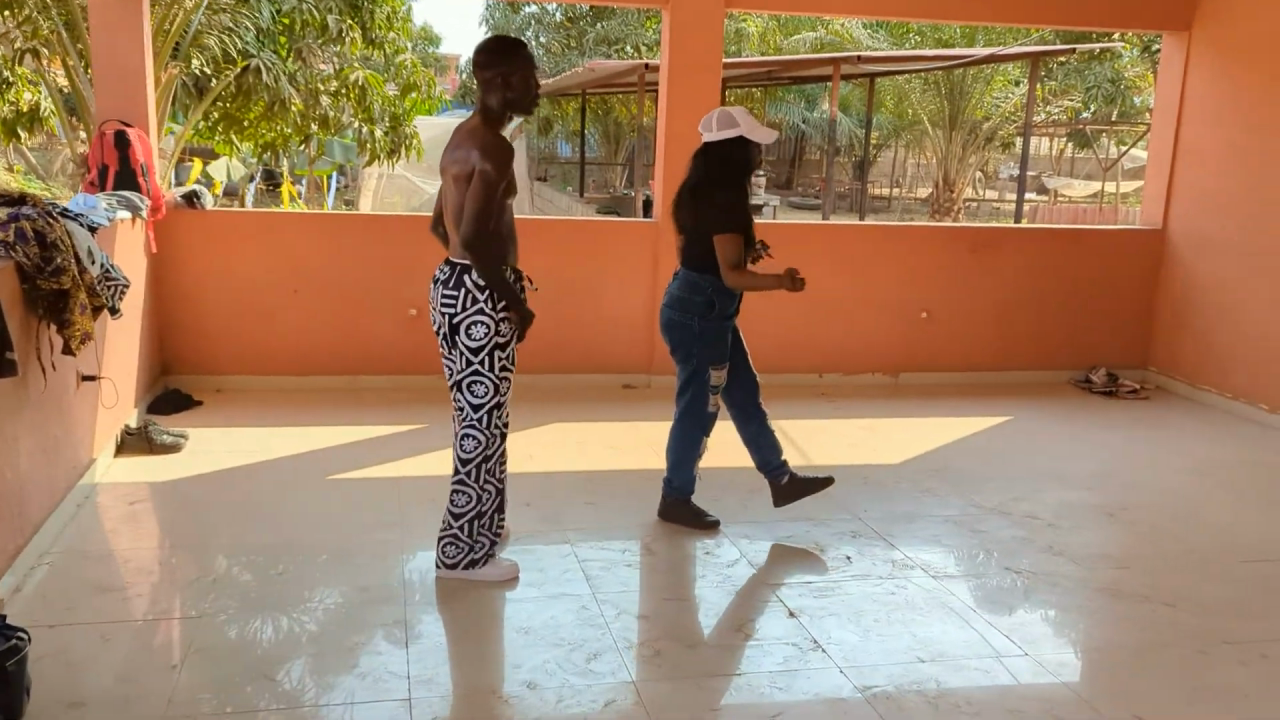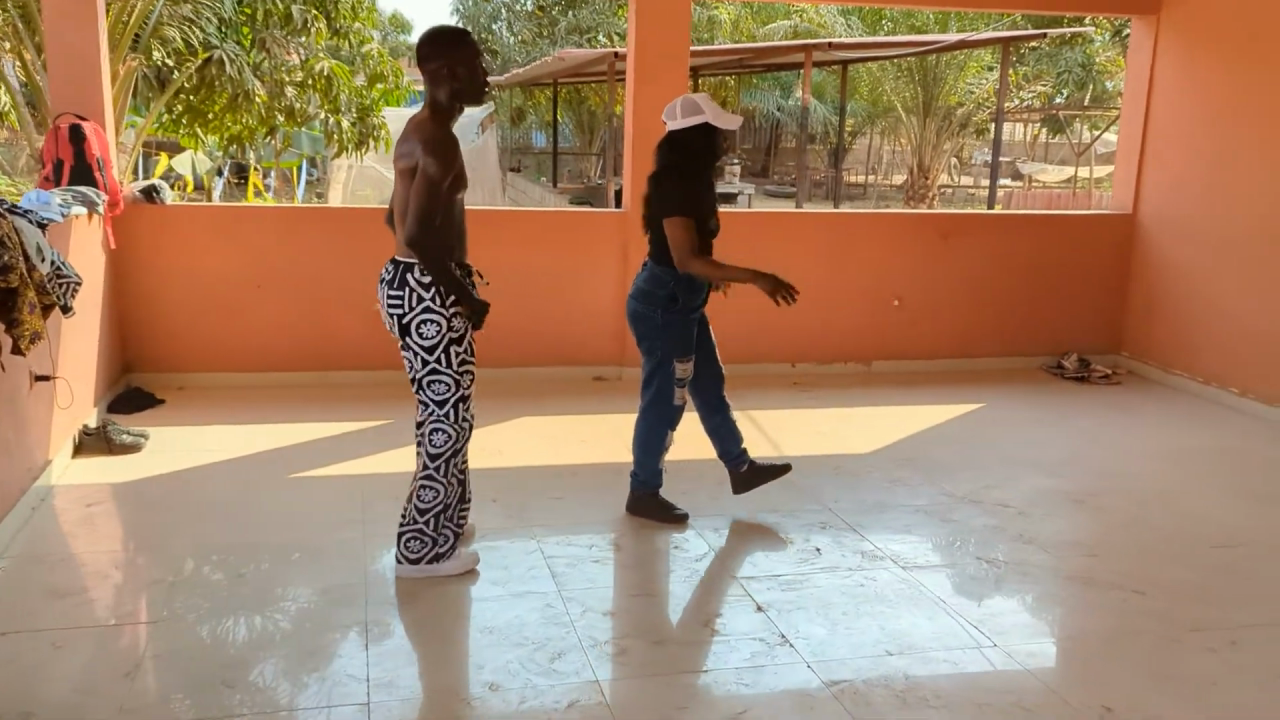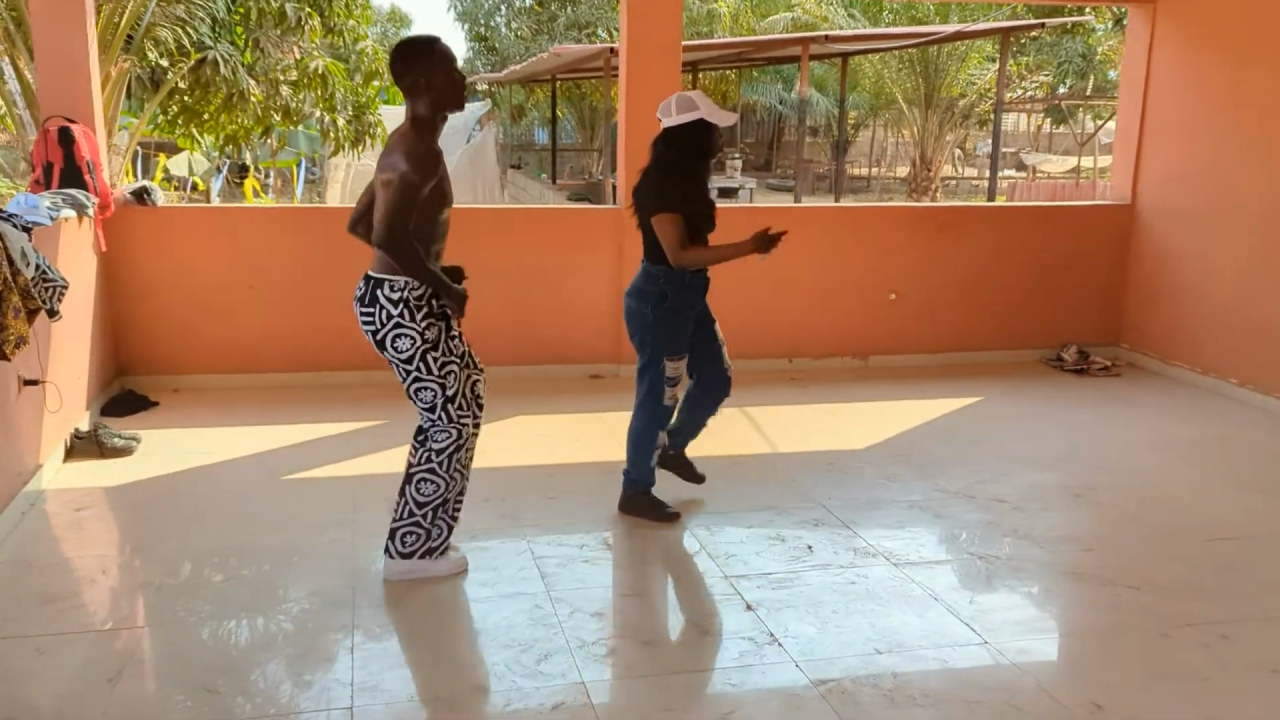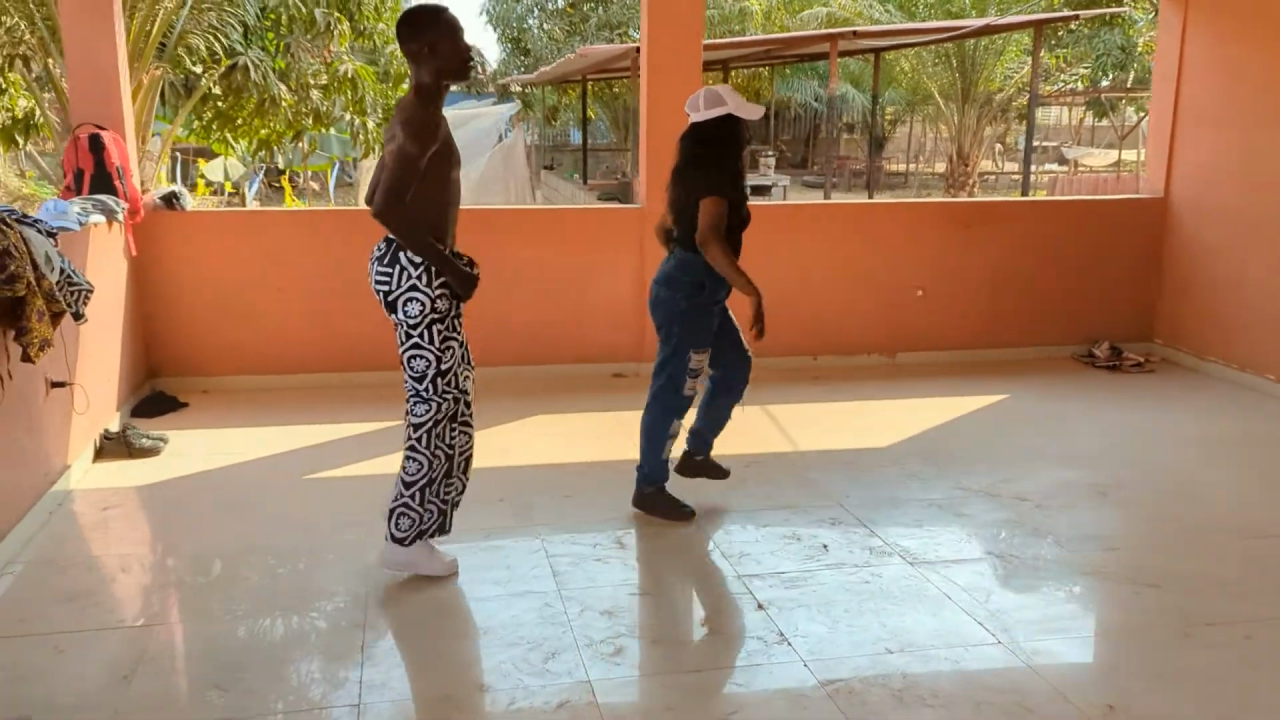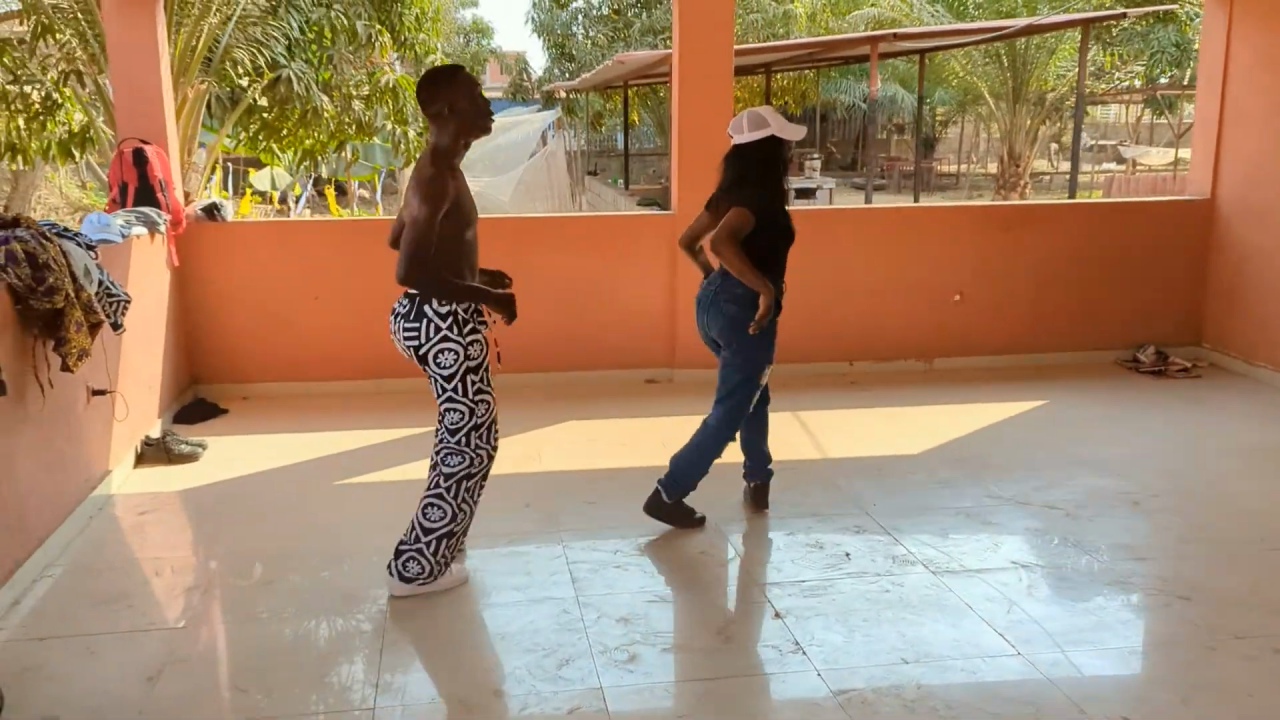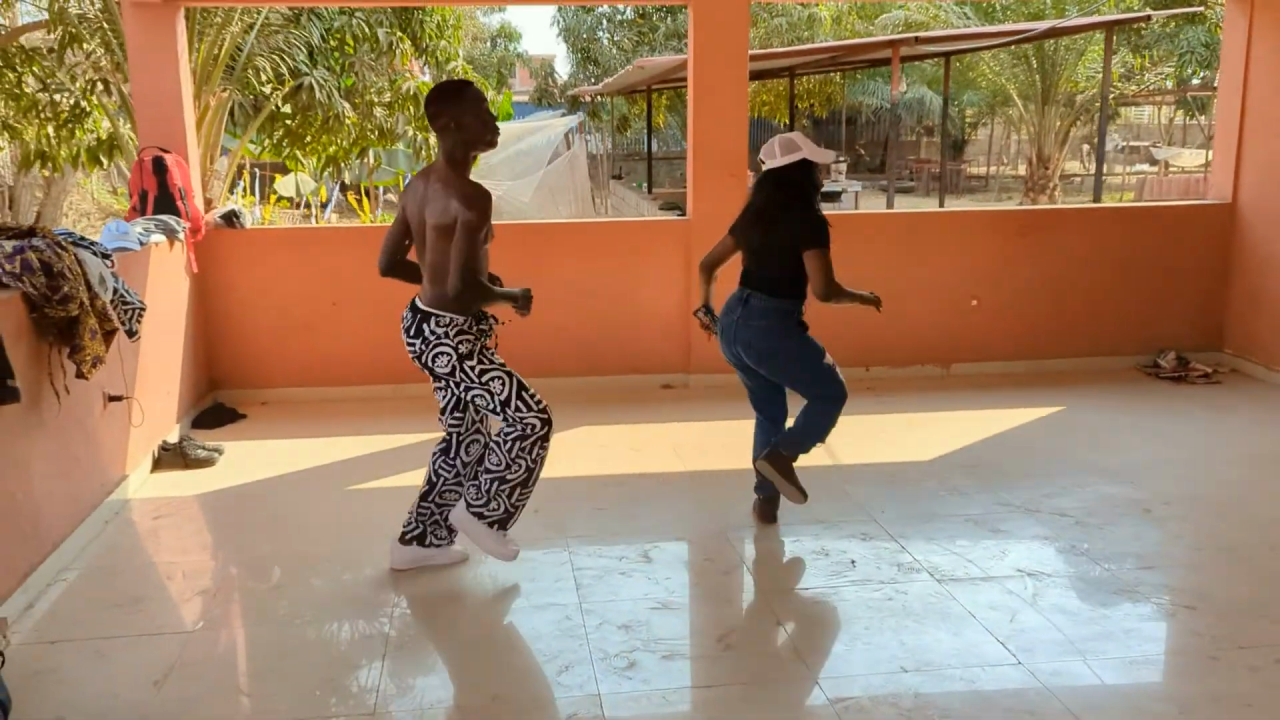
dt=0.2s
person 1, frame 1
left shoulder: (463, 137)
right shoulder: (493, 148)
left elbow: (439, 224)
right elbow: (473, 238)
right wrist: (513, 301)
left hip: (456, 285)
right hip: (478, 295)
left knee: (479, 419)
right knee: (483, 424)
left ankle: (478, 527)
right ankle: (464, 553)
person 1, frame 2
left shoulder: (420, 131)
right shoulder: (437, 141)
right elbow: (417, 235)
left wrist: (457, 282)
right wrist: (467, 296)
left hip: (414, 286)
right hip: (425, 292)
left knee: (442, 411)
right knee: (450, 418)
left ankle: (437, 522)
right ankle: (423, 549)
person 1, frame 3
left shoulder: (407, 145)
right shoulder: (419, 152)
left elbow: (358, 223)
right elbow: (388, 237)
right wrist: (441, 288)
left hip: (405, 296)
right hip: (399, 302)
left knee: (467, 386)
right knee: (444, 420)
left ankle: (424, 511)
right ankle: (411, 550)
person 1, frame 4
left shoulder: (421, 114)
right shoulder: (420, 118)
left elbow: (380, 200)
right elbow: (383, 206)
left wrist: (444, 253)
right wrist: (449, 262)
left hip: (421, 272)
right hip: (417, 276)
left knee: (451, 396)
right knee: (435, 404)
left ankle: (422, 516)
right ankle: (406, 538)
person 1, frame 5
left shoulder: (436, 172)
right shoulder: (435, 179)
left elbow: (398, 245)
right elbow: (407, 269)
left wrist: (475, 275)
right wrist: (488, 298)
left hip: (433, 319)
right hip: (443, 324)
left knee: (466, 435)
right knee: (472, 447)
left ankle: (426, 553)
right ankle: (413, 572)
person 1, frame 6
left shoulder: (419, 186)
right shoulder: (471, 198)
left elbow: (387, 264)
right elbow: (464, 292)
right wrist: (513, 296)
left hip: (419, 326)
right hip: (452, 335)
left knee: (464, 432)
right knee: (530, 421)
left ankle: (418, 541)
right ankle: (479, 511)
person 2, frame 1
left shoulder: (711, 191)
right shoulder: (722, 198)
right elbow: (732, 275)
left wrist: (751, 254)
right wrist: (782, 283)
left hip: (709, 309)
right hip: (698, 311)
left knee: (744, 393)
right knee: (699, 407)
left ankle: (780, 479)
right ankle: (675, 499)
person 2, frame 2
left shoulder: (690, 182)
right shoulder: (673, 185)
right elbow: (685, 261)
left wrist: (734, 272)
right wrist: (753, 276)
left hip: (681, 302)
right hip: (664, 303)
left knee: (708, 385)
right knee: (665, 399)
left ankle: (741, 467)
right ankle: (643, 494)
person 2, frame 3
left shoulder: (683, 180)
right shoulder: (665, 183)
right elbow: (679, 254)
right wrist: (747, 247)
left hip: (684, 299)
right hip: (660, 301)
left knee: (715, 378)
right knee: (657, 395)
left ankle: (672, 448)
right ankle: (636, 492)
person 2, frame 4
left shoulder: (699, 171)
right shoulder: (715, 175)
left elbow: (667, 231)
right elbow: (708, 240)
right wrist: (751, 289)
left hip: (690, 288)
right hip: (688, 294)
left knee: (737, 366)
right knee: (673, 390)
left ankle: (697, 453)
right ankle: (650, 487)
person 2, frame 5
left shoulder: (734, 190)
right shoulder: (765, 190)
left elbow: (687, 239)
right elbow: (721, 243)
right wrist: (765, 291)
left hip: (715, 301)
right hip: (744, 308)
left knee: (751, 397)
right knee: (732, 410)
left ankle: (757, 483)
right ankle: (668, 495)
person 2, frame 6
left shoulder: (753, 214)
right shoulder: (809, 220)
left elbow: (708, 263)
right elbow: (823, 290)
left wrist: (705, 305)
right wrist: (864, 297)
left hip: (735, 322)
right hip: (773, 327)
left knee: (770, 412)
right knee: (829, 393)
left ankle: (766, 496)
right ankle: (779, 458)
